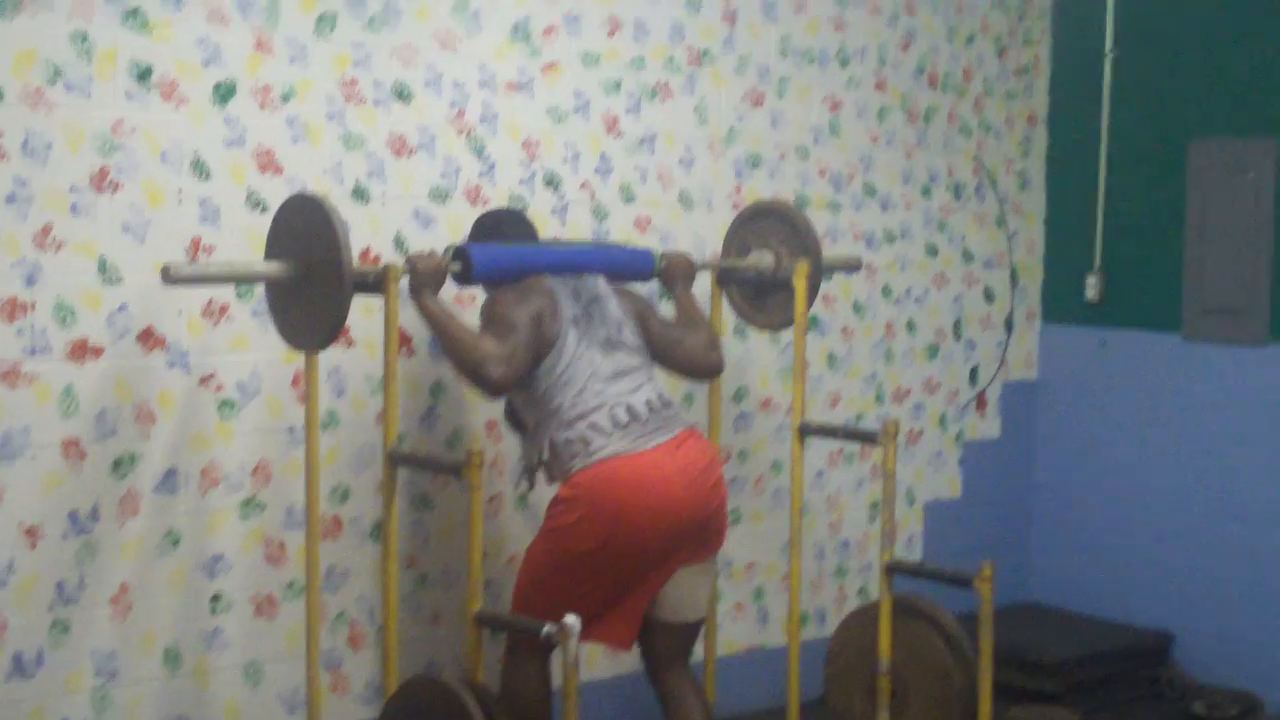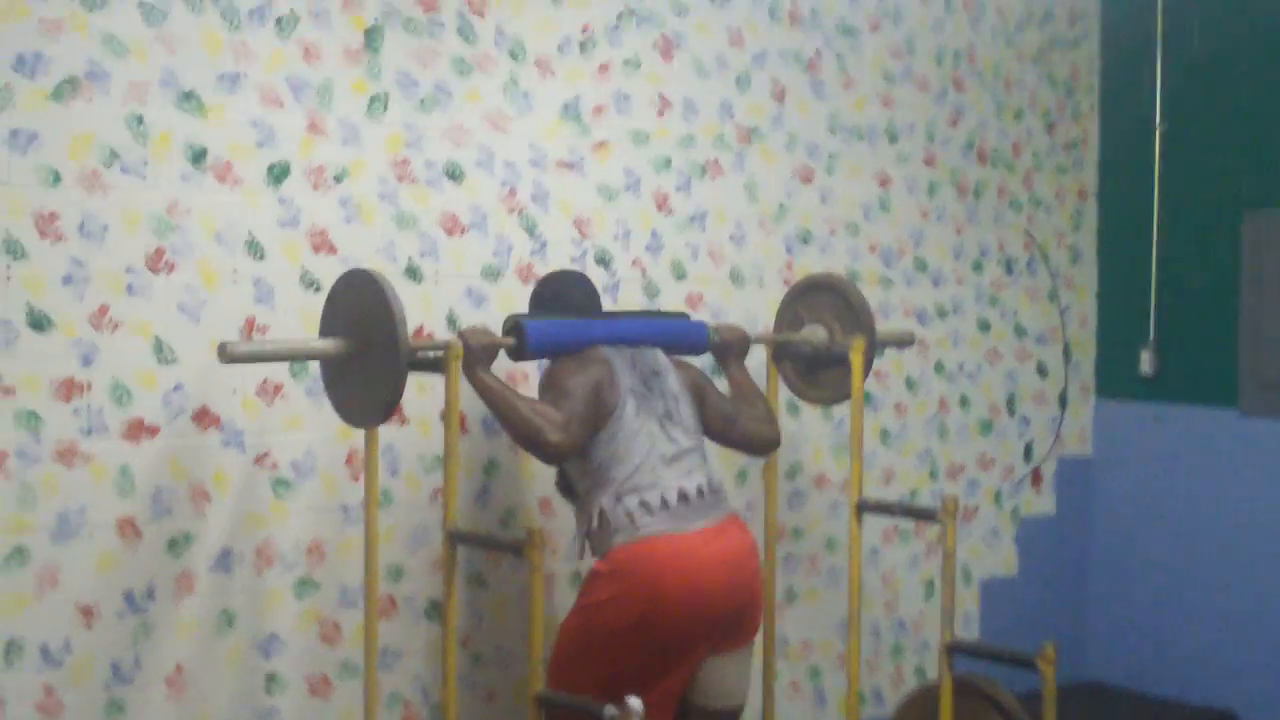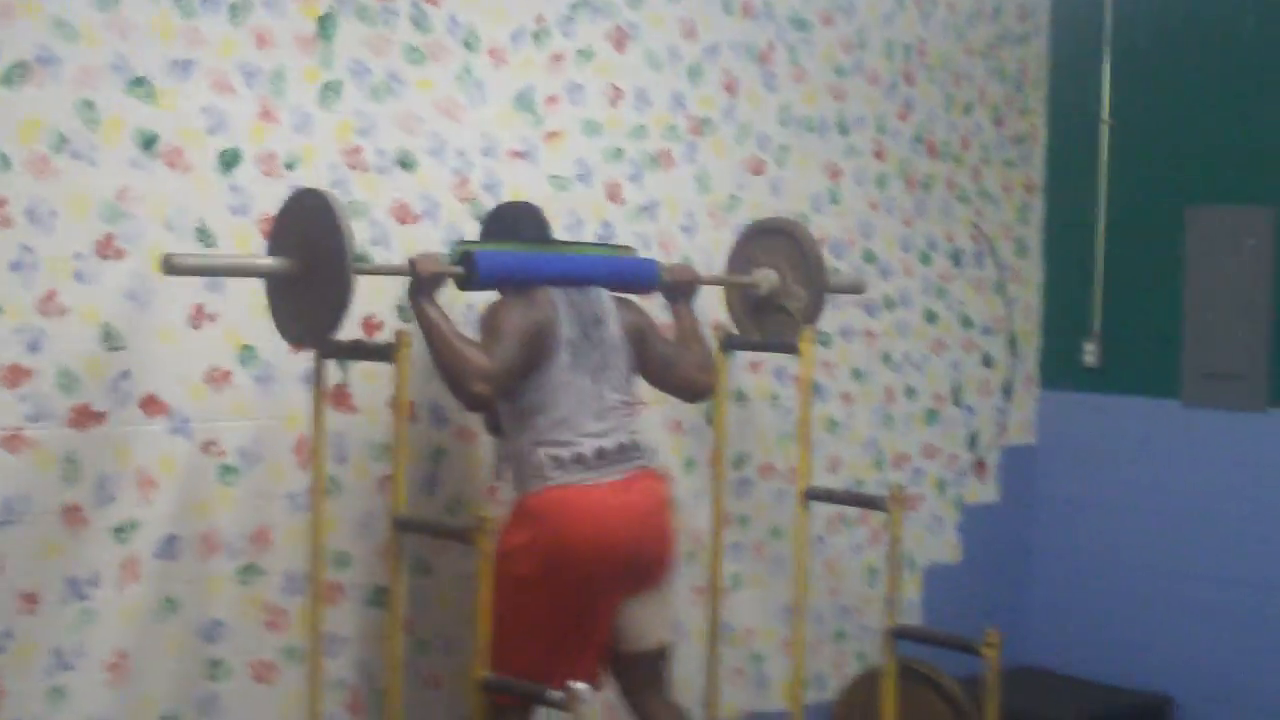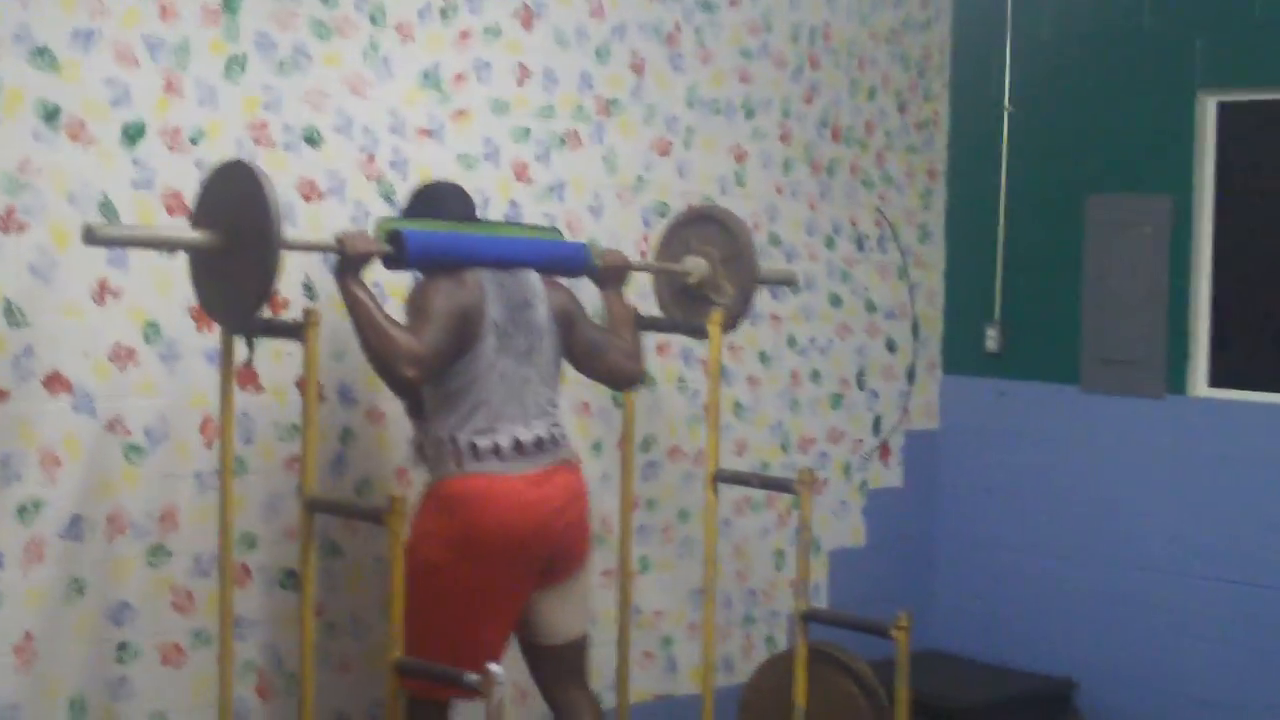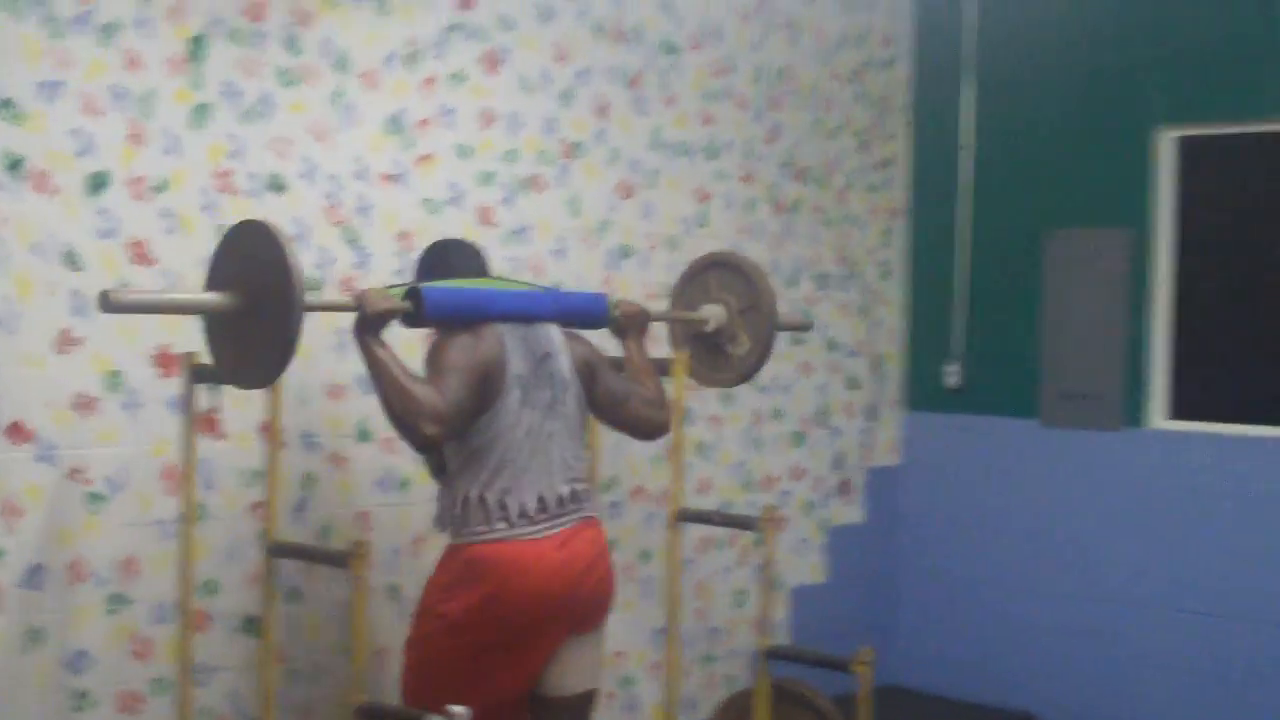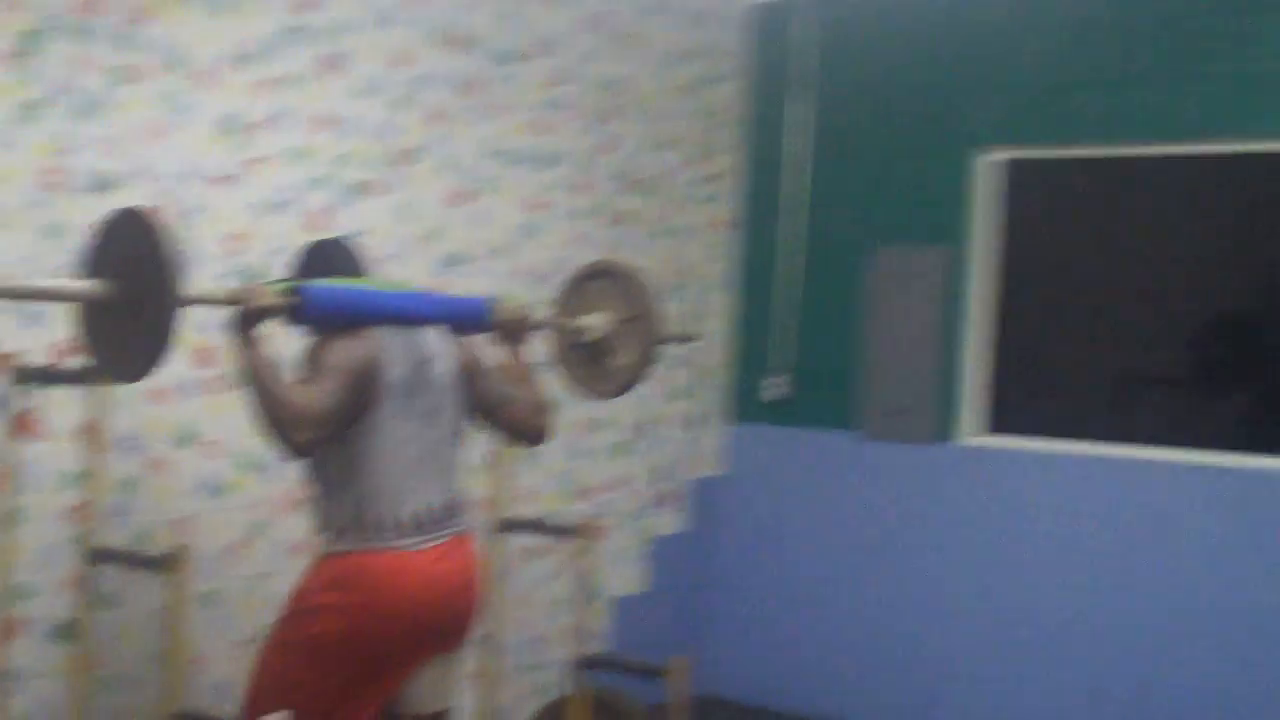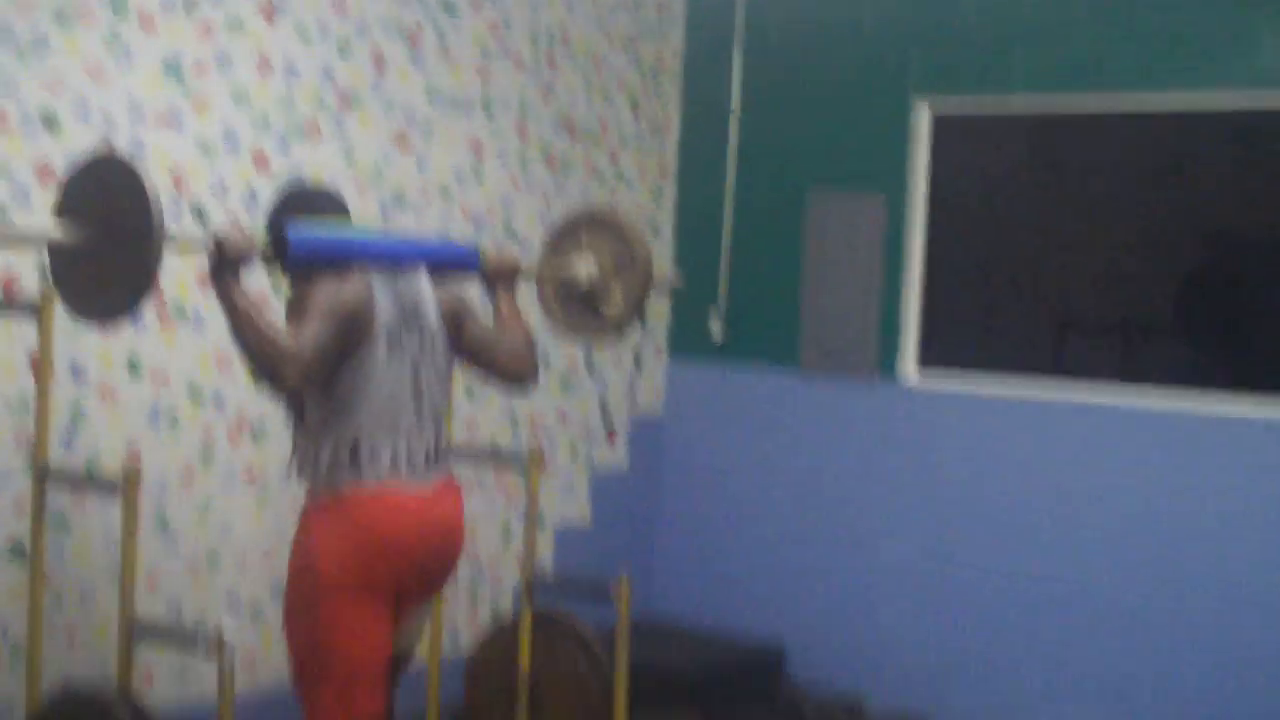
dt=0.3s
person 1, frame 1
left shoulder: (516, 301)
right shoulder: (614, 295)
left elbow: (496, 370)
right elbow: (707, 359)
left wrist: (426, 295)
right wrist: (680, 287)
left hip: (616, 489)
right hip: (698, 474)
left knee: (528, 637)
right knee: (670, 660)
person 1, frame 2
left shoulder: (574, 373)
right shoulder: (673, 368)
left elbow: (556, 437)
right elbow: (763, 434)
left wrist: (479, 372)
right wrist: (734, 363)
left hip: (650, 567)
right hip: (734, 556)
person 1, frame 3
left shoulder: (517, 310)
right shoulder: (619, 310)
left elbow: (482, 384)
right elbow: (700, 380)
left wrist: (425, 300)
right wrist: (682, 302)
left hip: (563, 515)
right hip: (642, 504)
person 1, frame 4
left shoulder: (444, 290)
right shoulder: (548, 291)
left elbow: (409, 366)
right elbow: (627, 369)
left wrist: (351, 280)
right wrist: (612, 289)
left hip: (478, 503)
right hip: (560, 496)
person 1, frame 5
left shoulder: (464, 345)
right shoulder: (568, 345)
left elbow: (430, 423)
right elbow: (652, 419)
left wrist: (370, 338)
right wrist: (633, 338)
left hip: (500, 566)
right hip: (583, 555)
person 1, frame 6
left shoulder: (342, 347)
right shoulder: (448, 345)
left elbow: (301, 426)
right elbow: (532, 422)
left wrist: (247, 333)
right wrist: (512, 344)
left hip: (369, 575)
right hip: (451, 571)
person 1, frame 7
left shoulder: (329, 292)
right shoulder: (433, 293)
left elbow: (290, 370)
right elbow: (519, 367)
left wrist: (227, 281)
right wrist: (502, 291)
left hip: (359, 520)
right hip: (436, 513)
